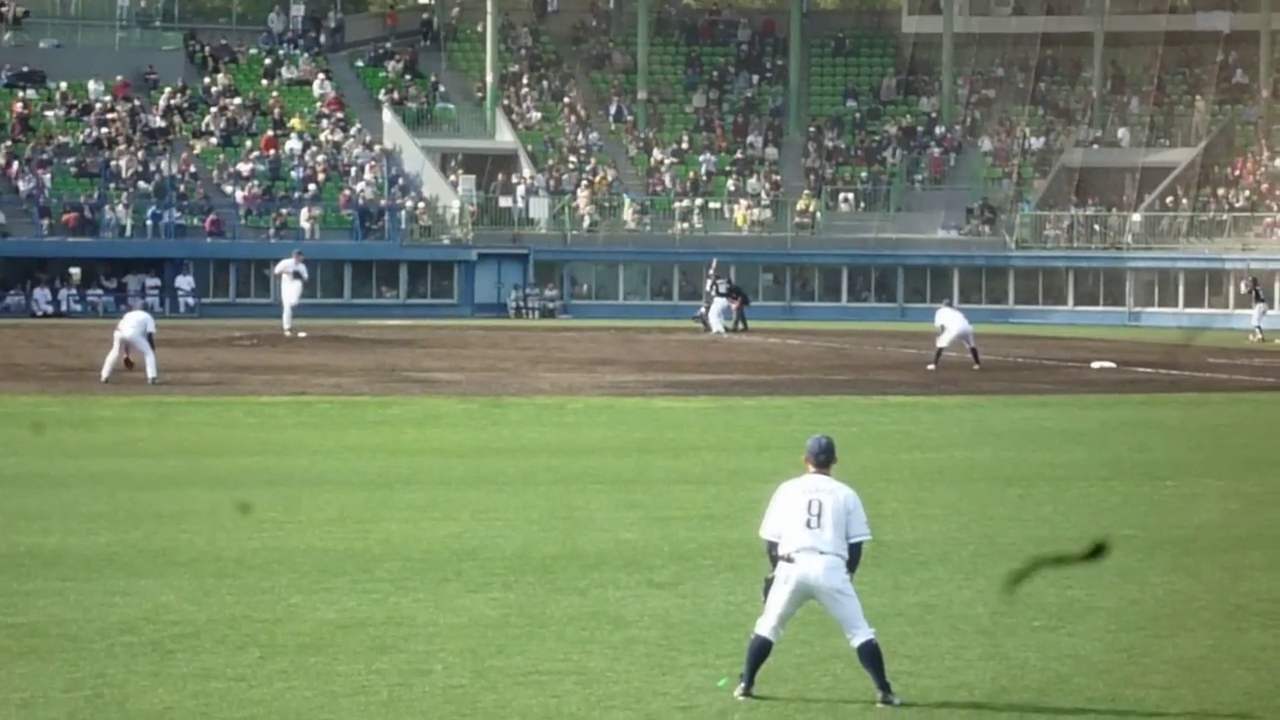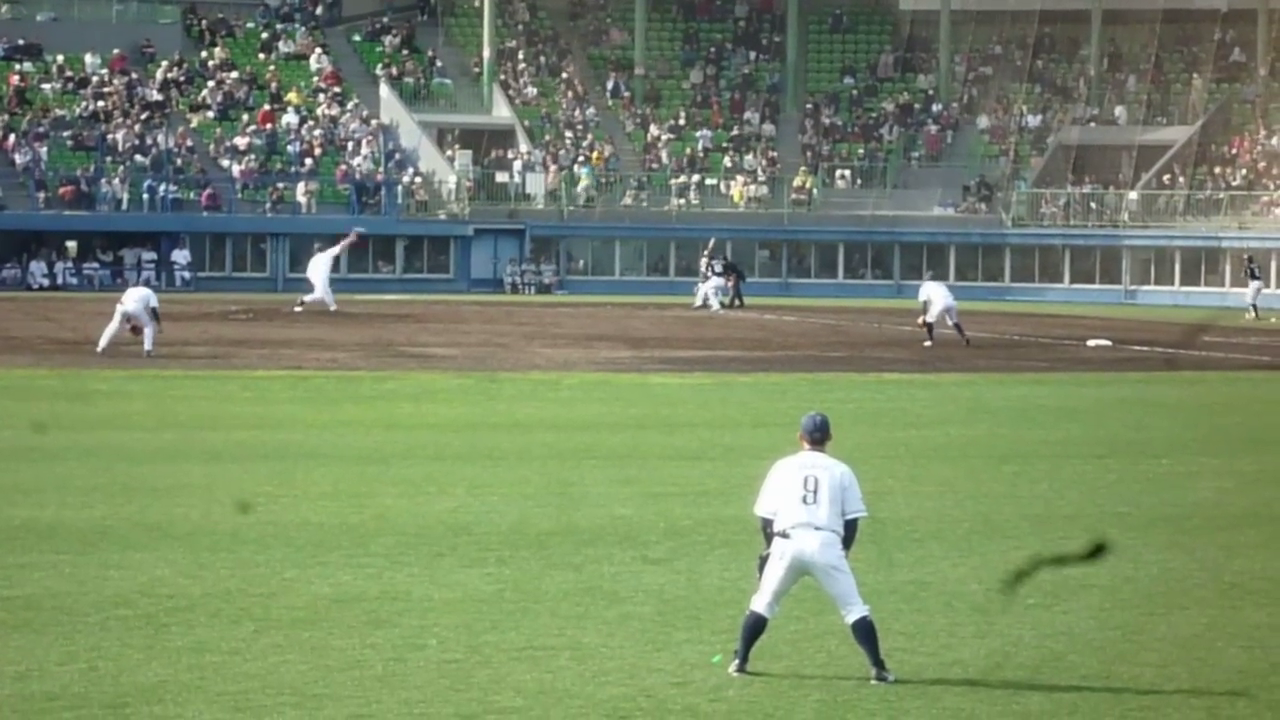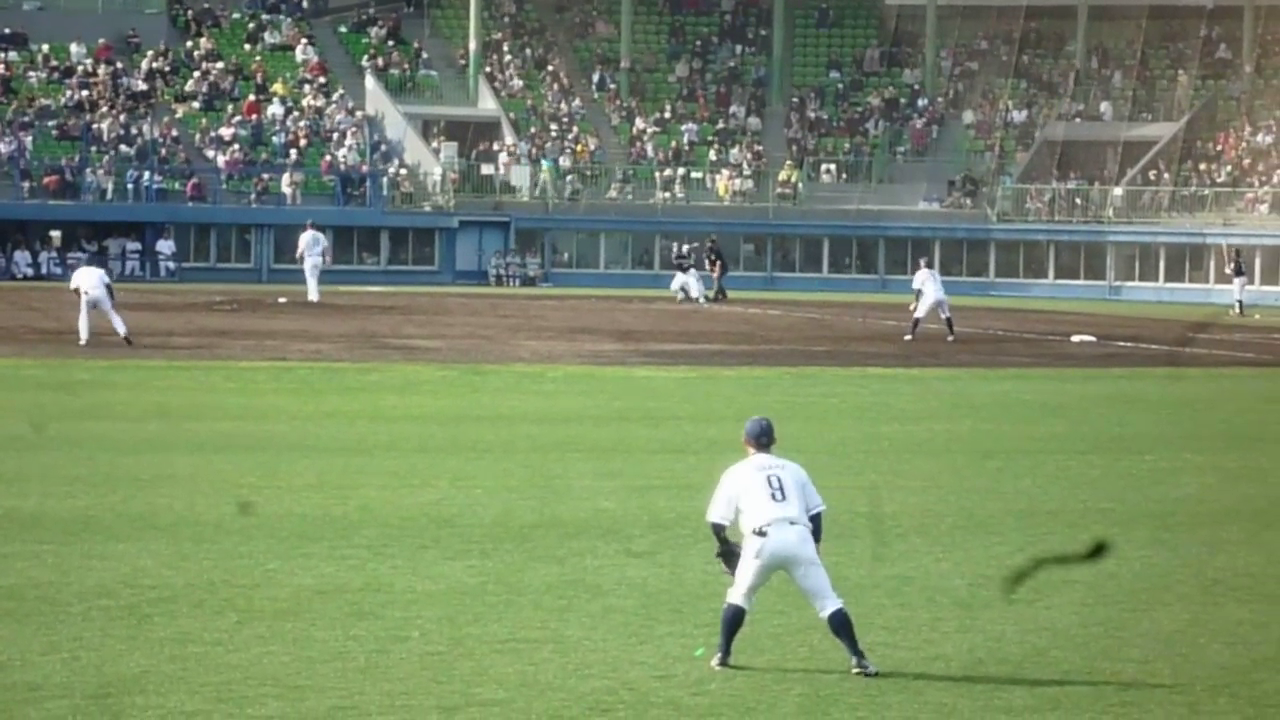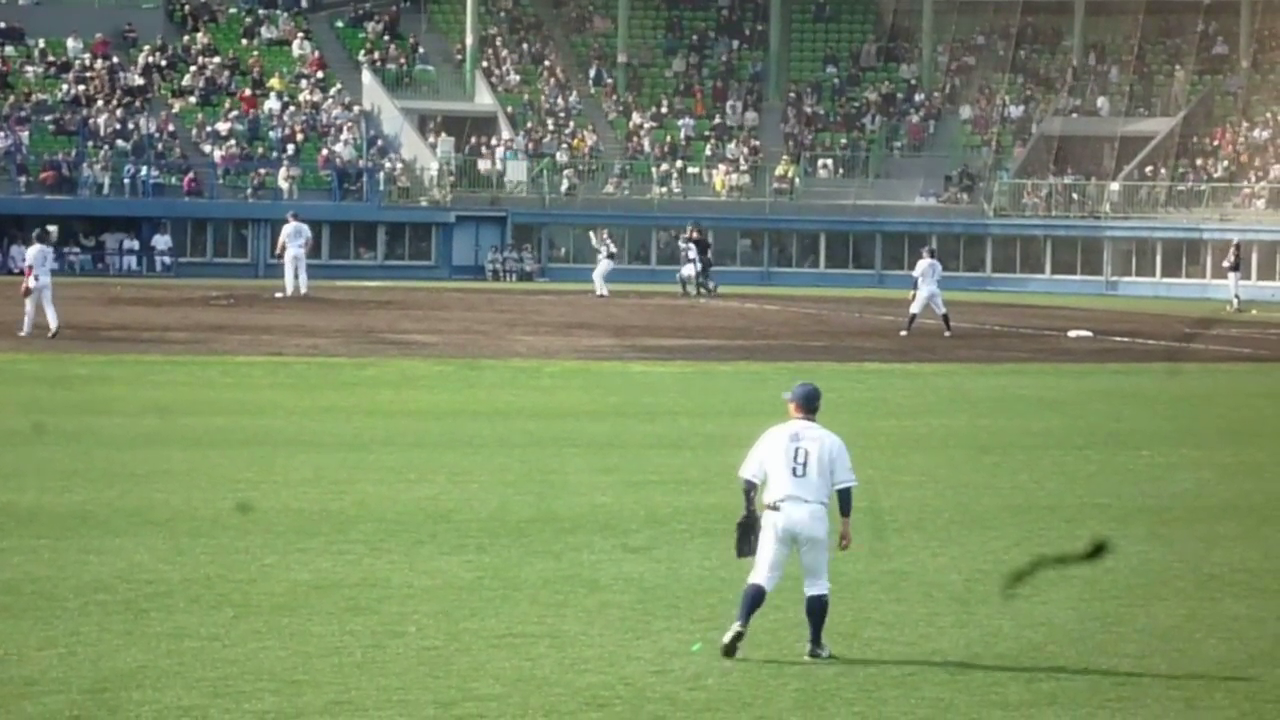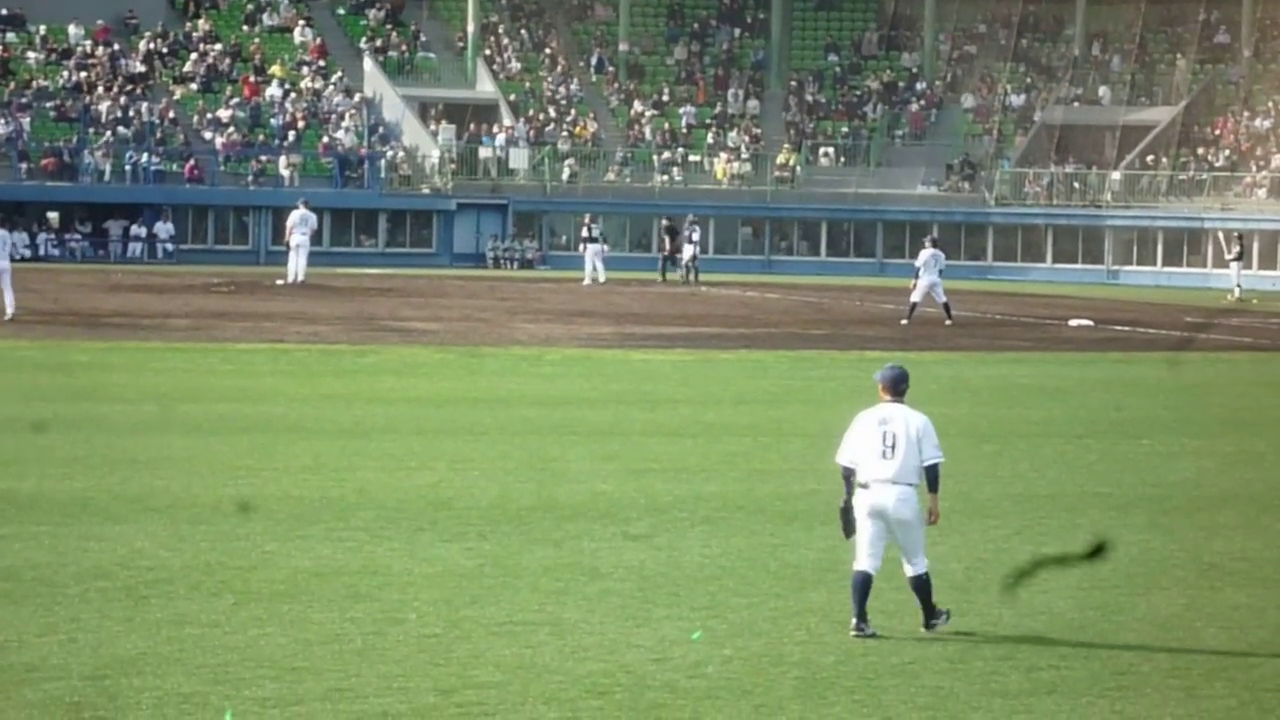
dt=1s
person 1, frame 1
left shoulder: (787, 489)
right shoulder: (846, 494)
left elbow: (771, 538)
right elbow: (856, 543)
left wrist: (776, 571)
right wrist: (847, 574)
left hip: (792, 567)
right hip: (830, 569)
left knee: (767, 627)
right knee: (860, 632)
left ankle: (745, 684)
right ankle: (884, 691)
person 1, frame 2
left shoulder: (783, 466)
right shoulder: (841, 470)
left elbow: (766, 516)
right elbow: (851, 519)
left wrist: (771, 548)
right wrist: (843, 550)
left hip: (788, 544)
right hip: (826, 545)
left knee: (763, 603)
right knee: (854, 608)
left ankle: (740, 661)
right ankle: (878, 668)
person 1, frame 3
left shoulder: (736, 473)
right shoulder: (794, 469)
left elbow: (716, 521)
right elbow: (815, 513)
left wrist: (724, 544)
right wrist: (813, 547)
left hip: (763, 540)
right hip: (800, 538)
left knee: (738, 597)
right knee: (828, 602)
left ankle: (722, 655)
right ankle: (858, 659)
person 1, frame 4
left shoulder: (772, 436)
right shoulder: (831, 441)
left elbow: (749, 479)
right elbow: (843, 486)
left wrist: (749, 509)
right wrist: (845, 524)
left hip: (777, 514)
right hip: (813, 516)
left knee: (762, 577)
right knee: (816, 584)
left ankle: (740, 626)
right ankle: (816, 645)
person 1, frame 5
left shoulder: (863, 419)
right shoulder: (918, 420)
left elbow: (847, 464)
right elbow: (931, 464)
left wrist: (849, 495)
right wrist: (934, 501)
left hip: (868, 495)
right hip: (902, 496)
left knee: (865, 560)
right knee: (915, 561)
left ankle: (859, 619)
right ankle: (930, 616)
